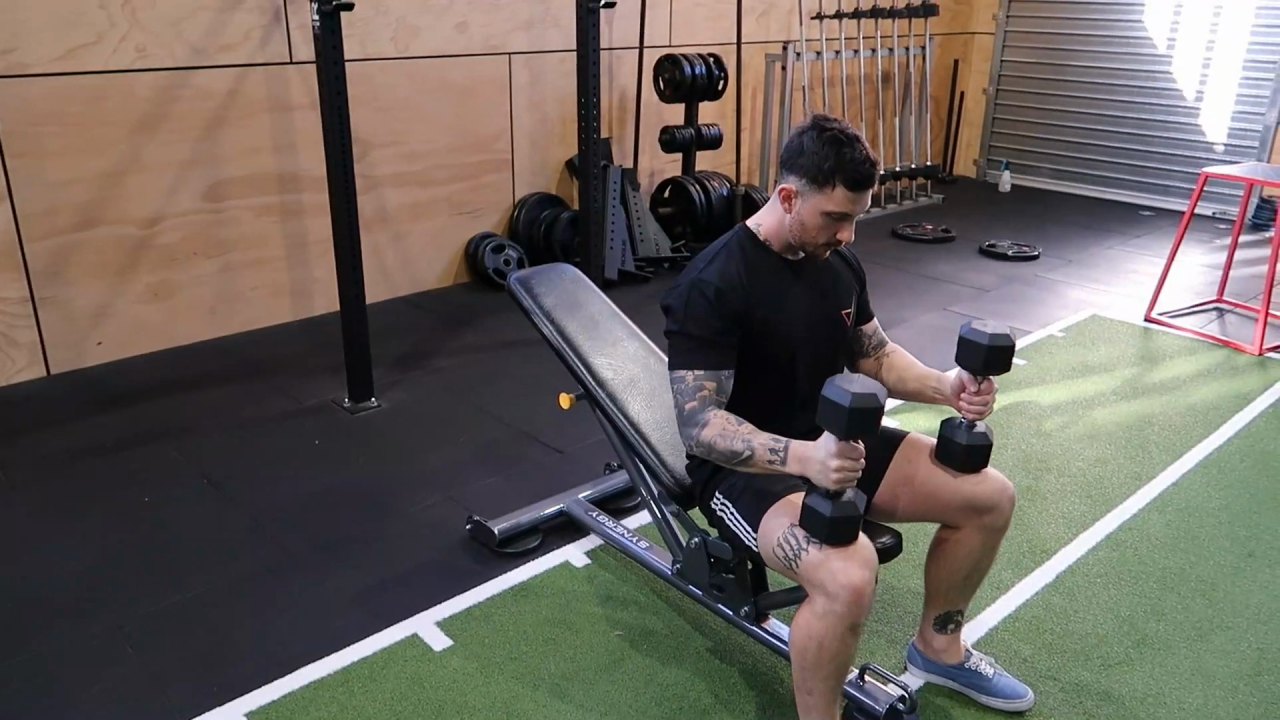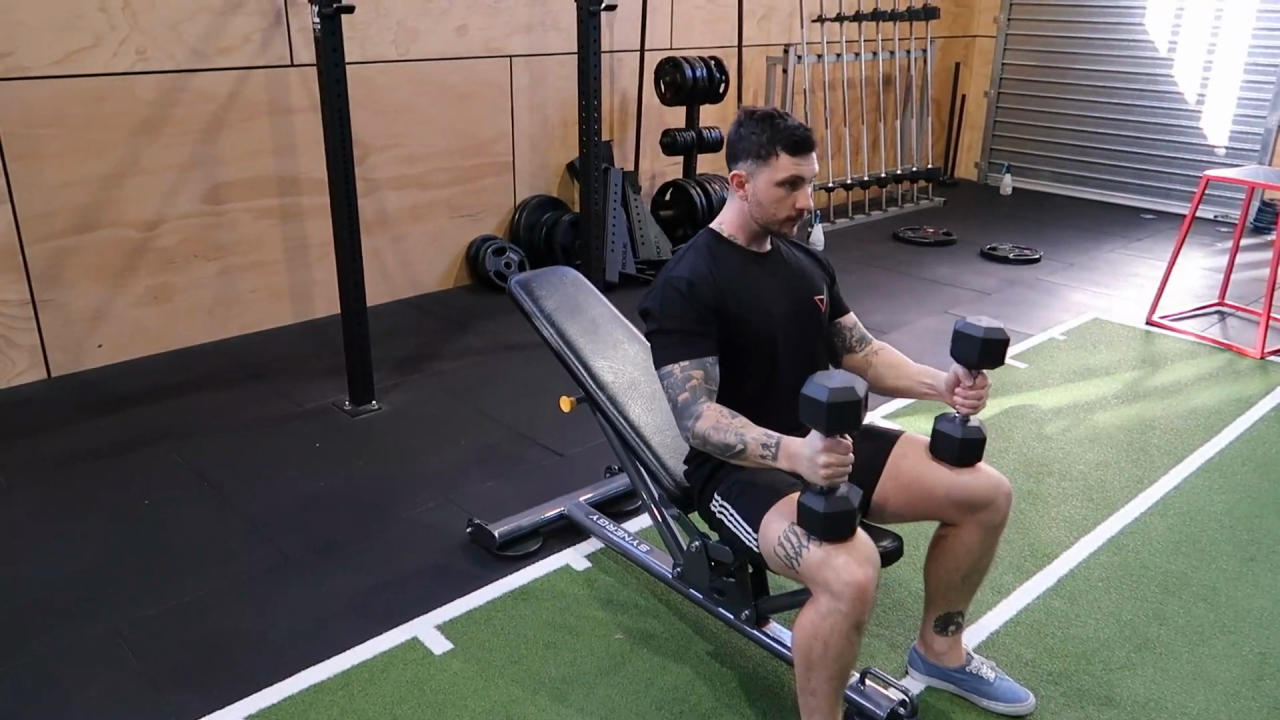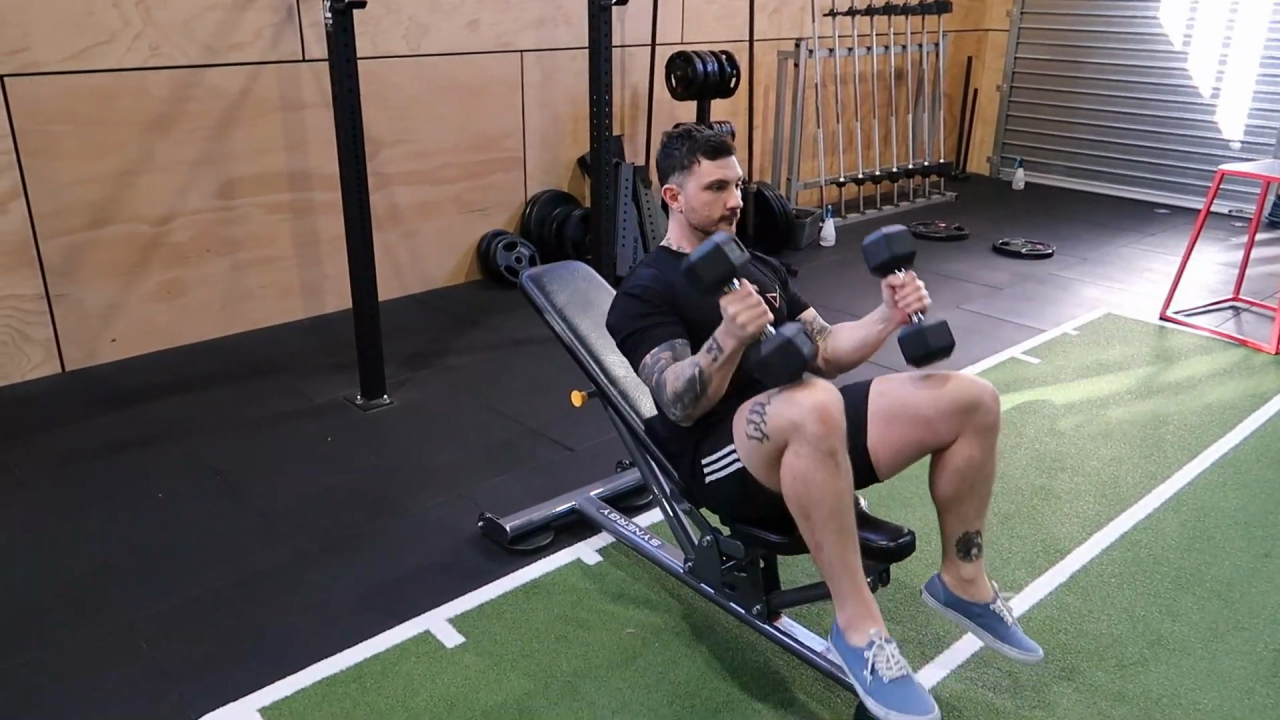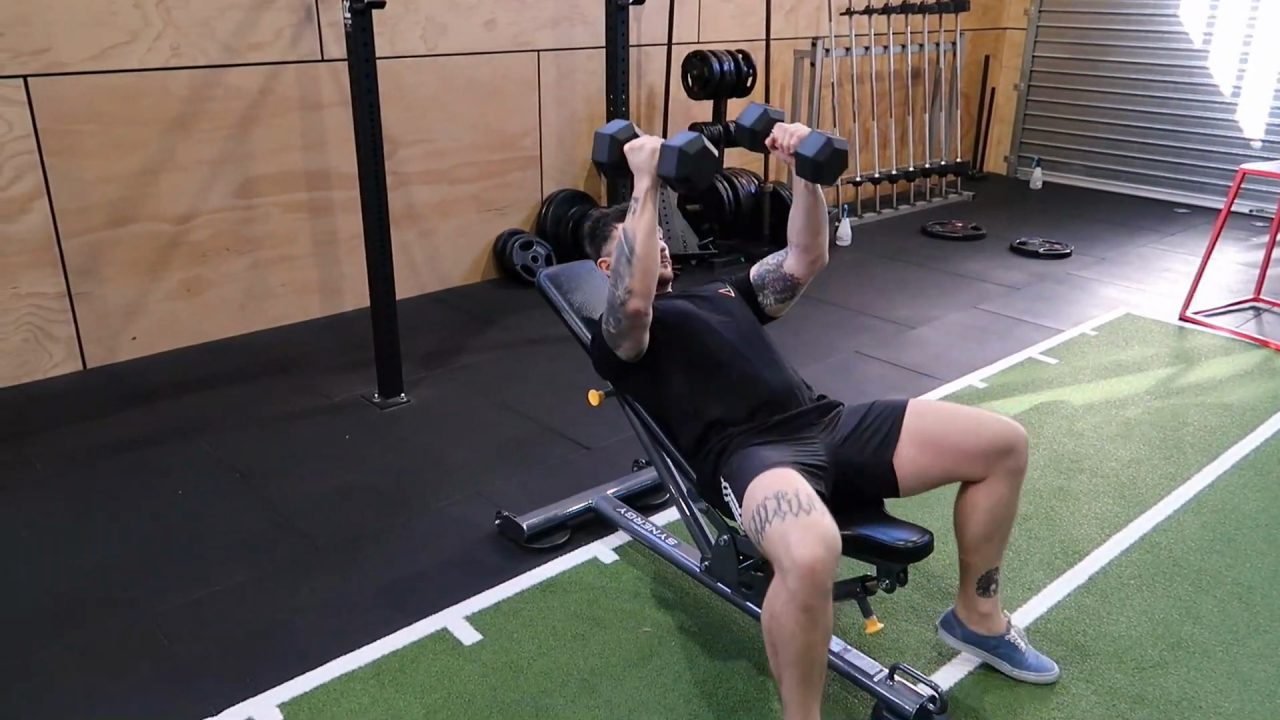
dt=0.5s
person 1, frame 1
left shoulder: (837, 264)
right shoulder: (713, 285)
left elbow: (876, 357)
right elbow: (698, 426)
left wrist: (945, 386)
right wrist: (802, 458)
left hip: (829, 446)
right hip: (745, 469)
left knee: (989, 496)
right knee: (847, 578)
left ankle: (938, 646)
person 1, frame 2
left shoulder: (806, 262)
right shoulder: (687, 283)
left elbow: (860, 354)
right elbow: (696, 416)
left wrist: (940, 383)
right wrist: (792, 453)
left hip: (824, 444)
right hip: (740, 469)
left knee: (986, 494)
right knee: (850, 576)
left ankle: (940, 650)
person 1, frame 3
left shoulder: (759, 268)
right shoulder: (645, 291)
left elbow: (831, 355)
right elbow: (683, 406)
left wrist: (889, 316)
right wrist: (728, 342)
left hip: (813, 428)
right hip: (728, 460)
left knee: (972, 401)
right knee: (814, 407)
left ankle: (963, 581)
right ankle: (859, 626)
person 1, frame 4
left shoulder: (722, 290)
right shoulder: (618, 332)
left elbow: (806, 261)
right elbow: (635, 298)
left wrist: (803, 173)
right wrist: (646, 184)
left hip: (827, 425)
right hip: (747, 455)
left knee: (1003, 444)
right knee: (808, 558)
left ankle: (977, 617)
